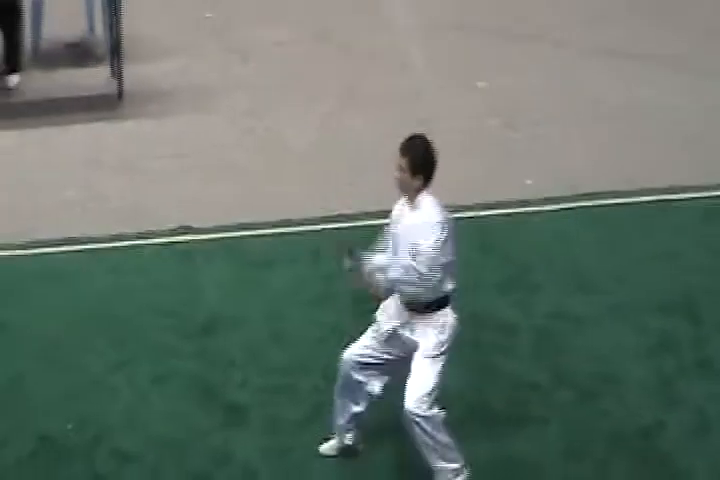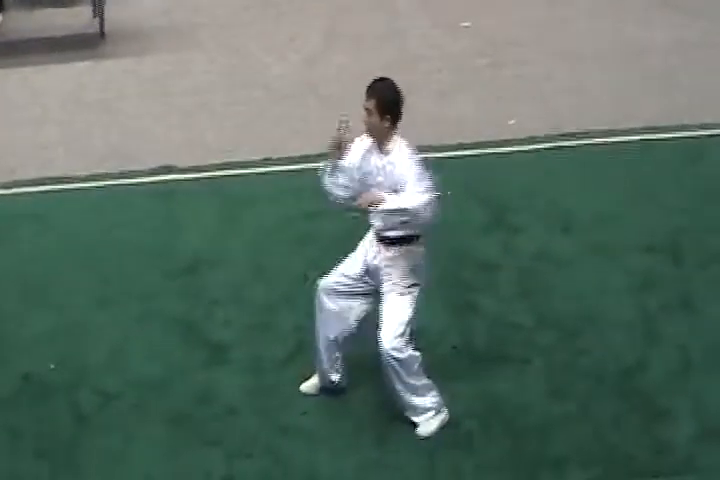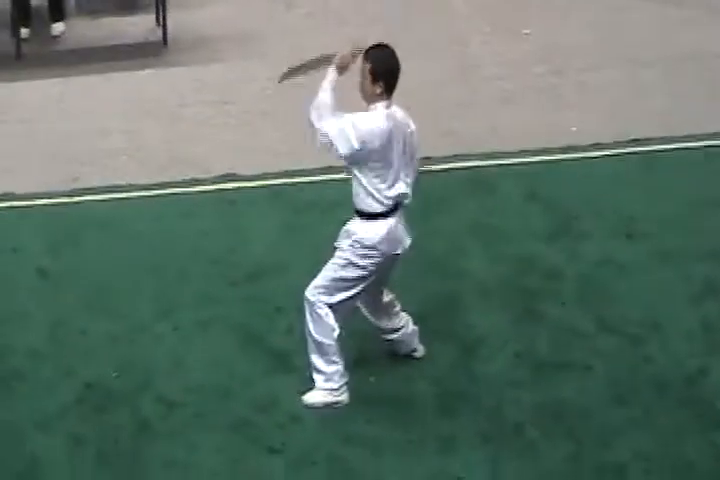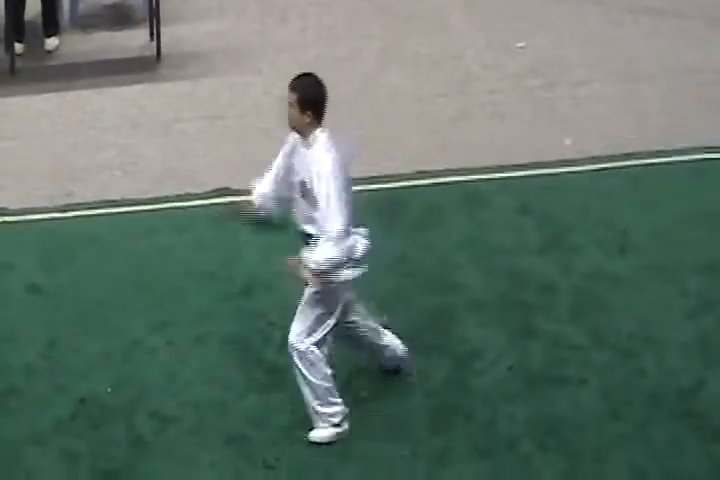
dt=1s
person 1, frame 1
left shoulder: (430, 219)
right shoulder: (404, 209)
left elbow: (420, 272)
right elbow: (390, 252)
left wrist: (382, 279)
right wrist: (372, 266)
left hip: (431, 322)
right hip: (401, 312)
left knee: (417, 406)
right knee: (353, 362)
right ankle: (345, 437)
person 1, frame 2
left shoulder: (405, 161)
right shoulder: (364, 146)
left elbow: (423, 209)
right elbow: (338, 193)
left wrist: (383, 201)
right wrist: (337, 160)
left hip: (403, 257)
right hip: (374, 245)
left knee: (392, 345)
right knee: (330, 290)
left ankle: (430, 409)
right ankle: (329, 374)
person 1, frame 3
left shoulder: (370, 126)
right shoulder: (402, 122)
left elbow: (323, 122)
right elbow: (408, 172)
left wrist: (333, 73)
left hip: (369, 233)
right hip: (390, 225)
left knee: (319, 297)
right knee: (372, 294)
left ankle: (332, 386)
right ankle: (408, 341)
person 1, frame 4
left shoulder: (321, 160)
right shoulder: (298, 143)
left elbow: (335, 225)
right elbow: (279, 176)
left wrist: (317, 266)
right wrist: (259, 200)
left hip: (331, 256)
right hip: (317, 248)
left knee: (303, 342)
right knee: (344, 313)
left ankle: (332, 420)
right ankle: (393, 352)
